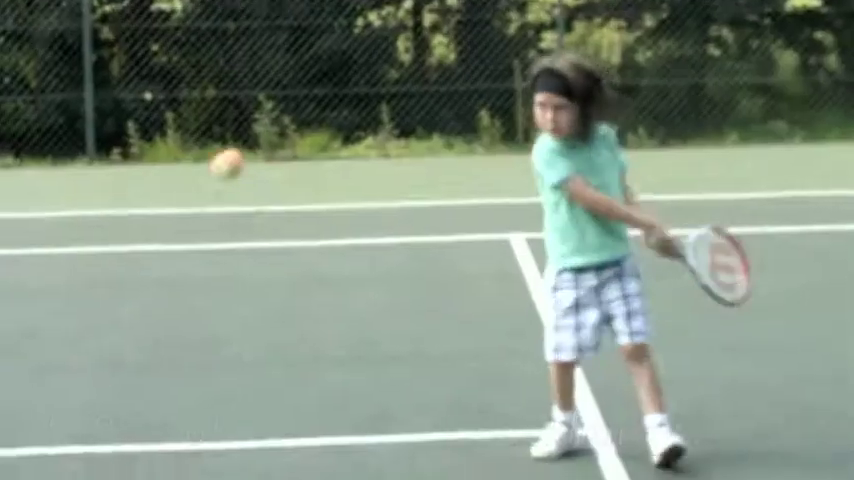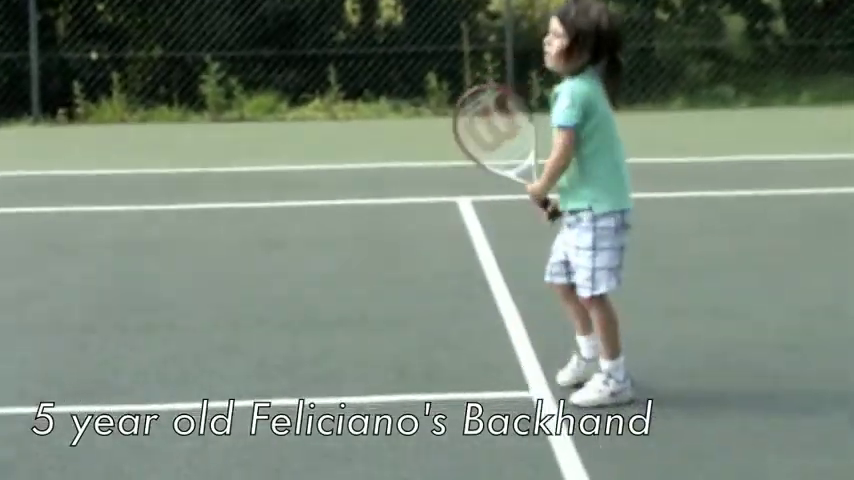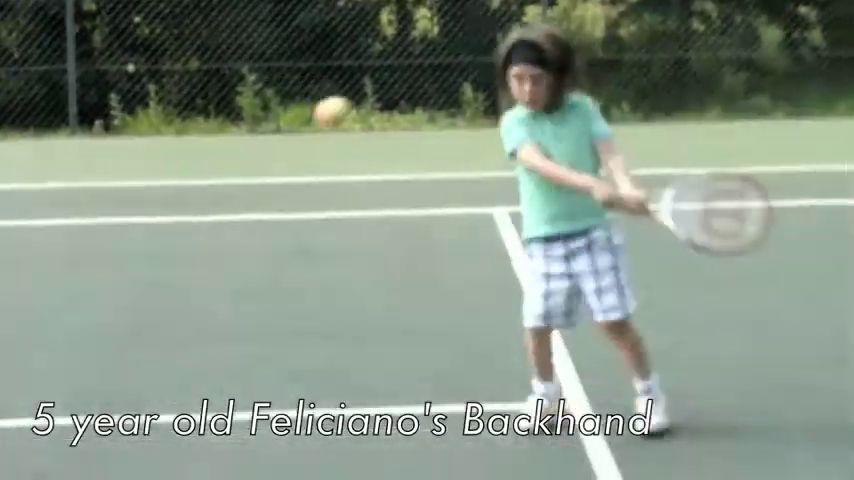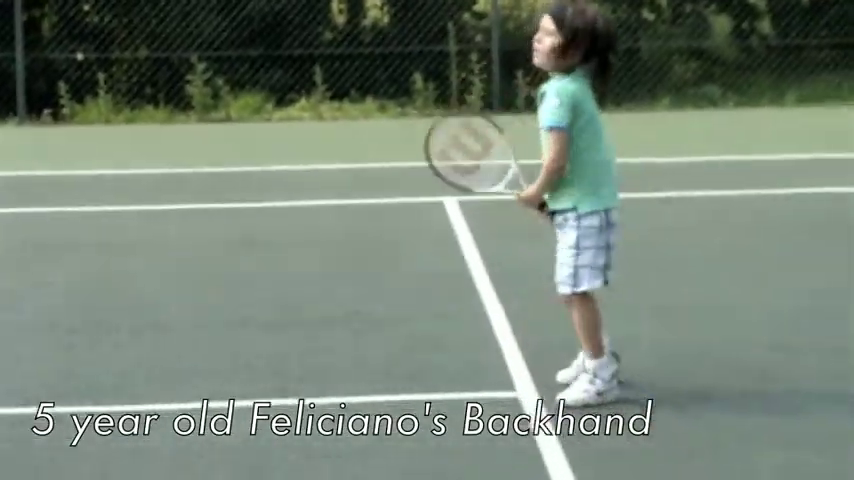
dt=1s
person 1, frame 1
left shoulder: (604, 138)
right shoulder: (547, 152)
left elbow: (625, 195)
right elbow: (591, 200)
left wrist: (646, 229)
right wrist: (650, 225)
left hip: (617, 266)
right hip: (571, 271)
left knee: (635, 348)
right knee: (562, 356)
left ankle: (659, 429)
right ankle: (565, 426)
person 1, frame 2
left shoulder: (575, 93)
right shoulder: (580, 86)
left elbow: (561, 158)
left wrist: (540, 188)
right wrist: (555, 191)
left hip: (599, 213)
right hip: (582, 209)
left knee: (593, 293)
right knee: (562, 281)
left ankle: (615, 377)
right ankle: (591, 354)
person 1, frame 3
left shoulder: (581, 109)
right shoulder: (513, 123)
left elbow: (611, 156)
right elbow: (541, 166)
left wrist: (626, 189)
right wrist: (591, 186)
left hip: (592, 234)
right hip: (544, 241)
left knee: (614, 321)
right knee: (537, 325)
left ankle: (649, 393)
right ankle: (545, 395)
person 1, frame 4
left shoulder: (561, 92)
right shoulder: (572, 86)
left elbow: (556, 159)
left wrist: (535, 191)
right wrist: (547, 192)
left hip: (585, 209)
right hip: (573, 206)
left knee: (576, 292)
right knee: (573, 290)
left ankle: (601, 377)
right ankle: (599, 356)
